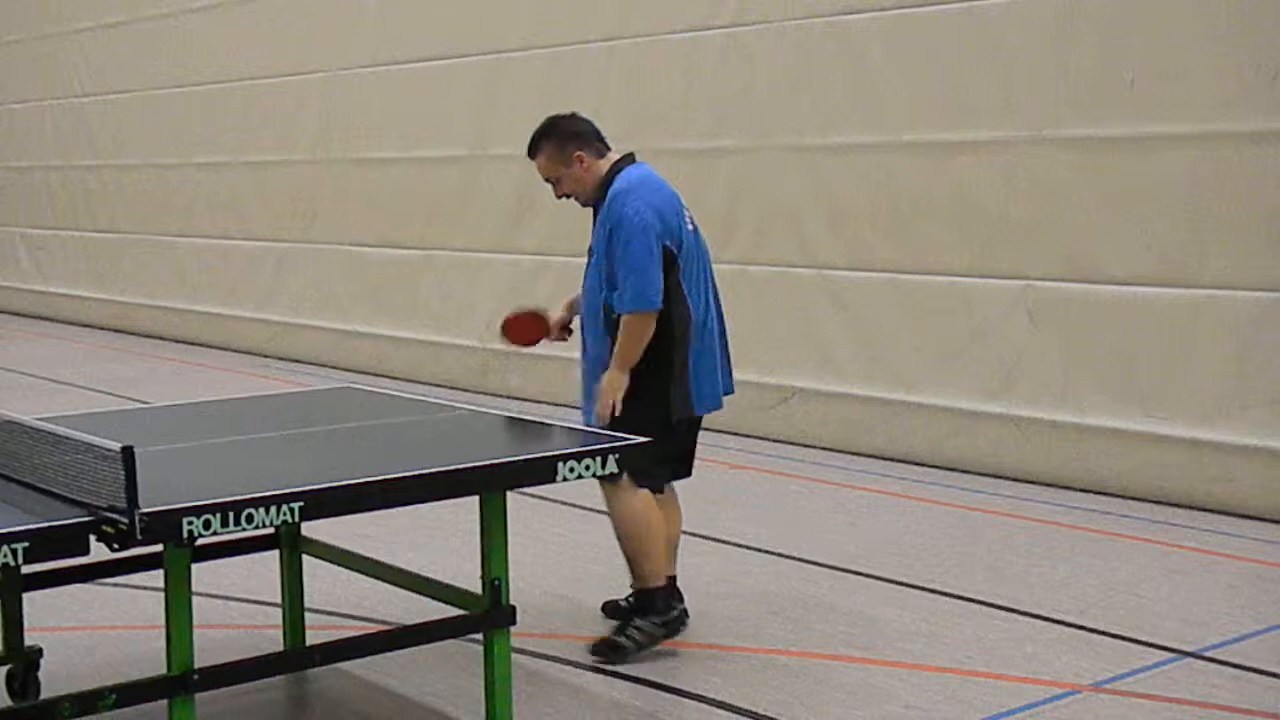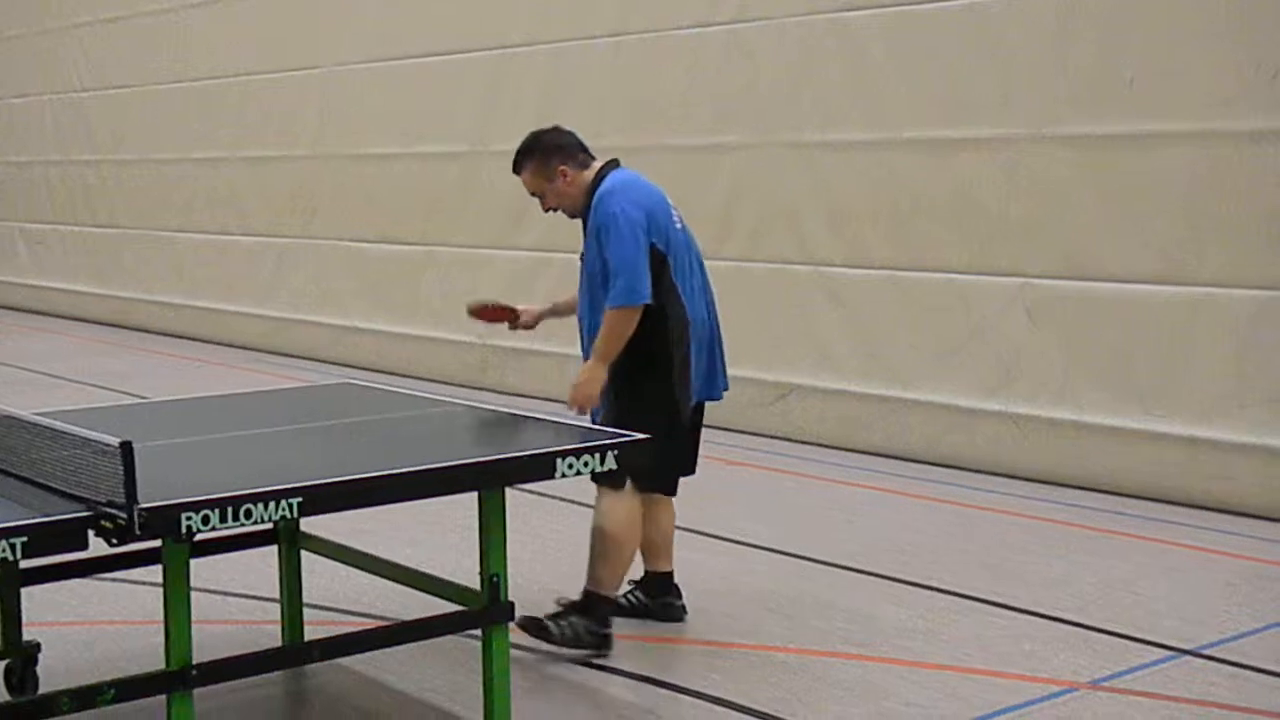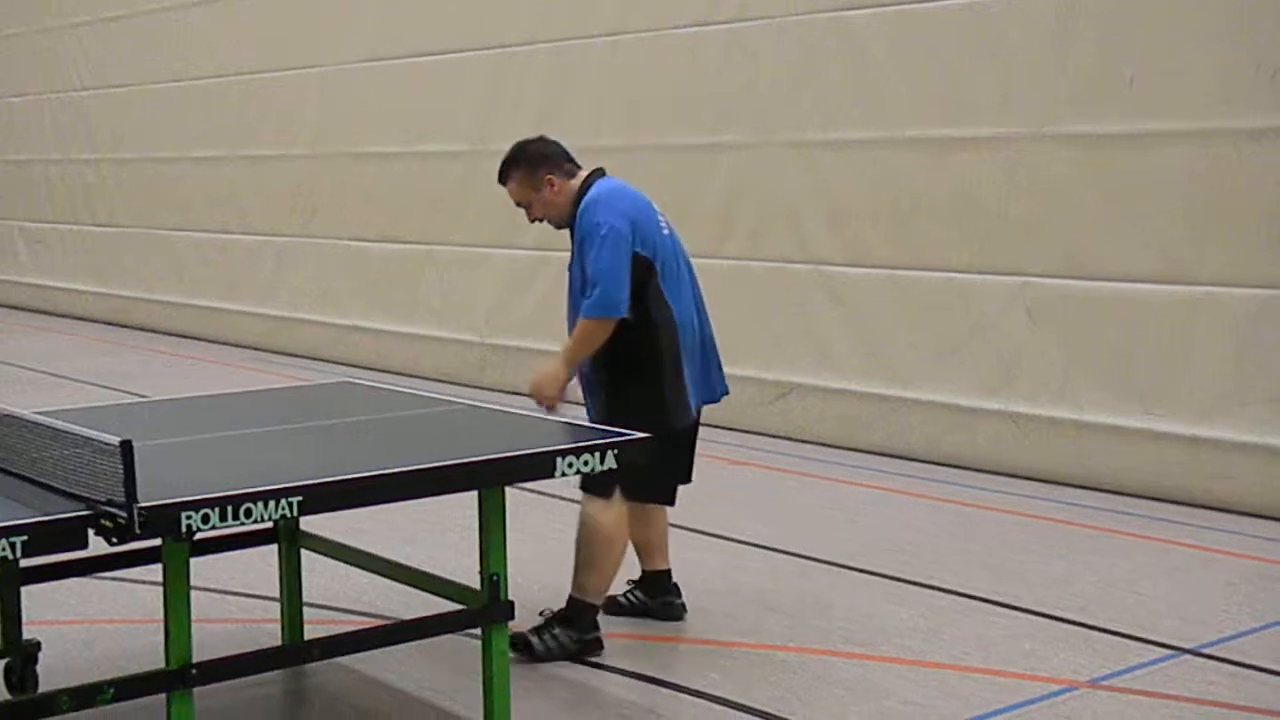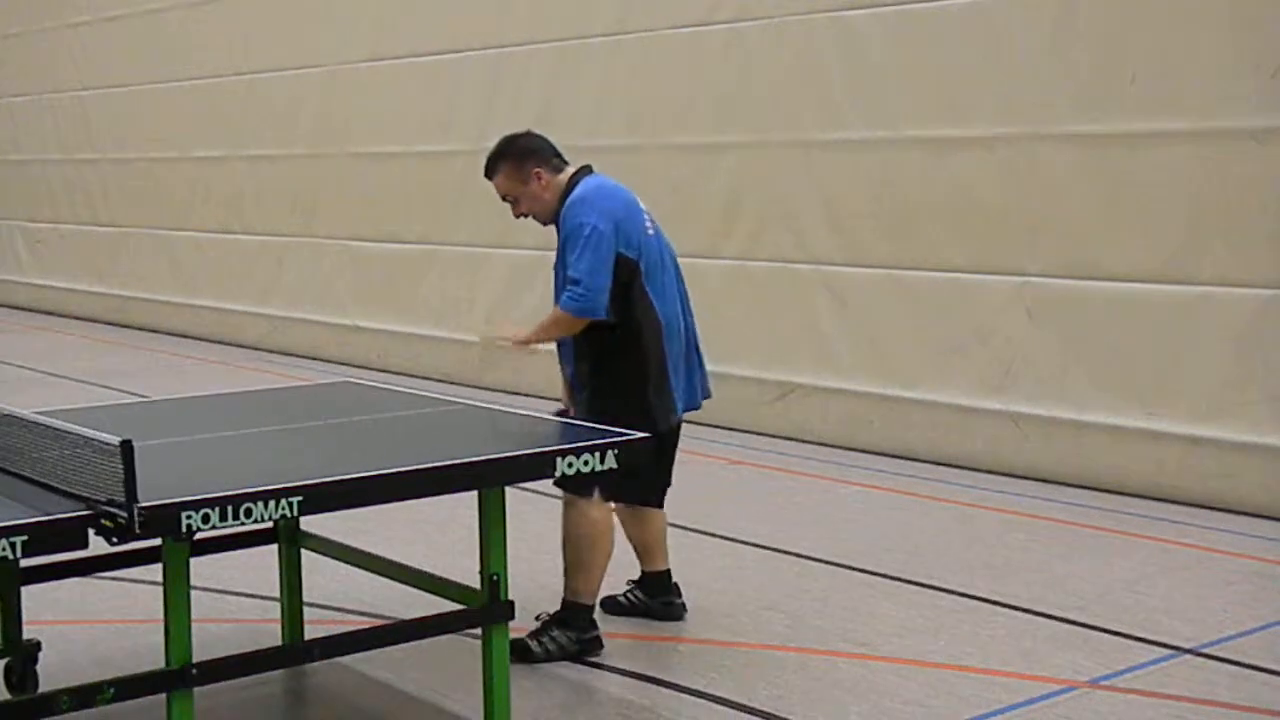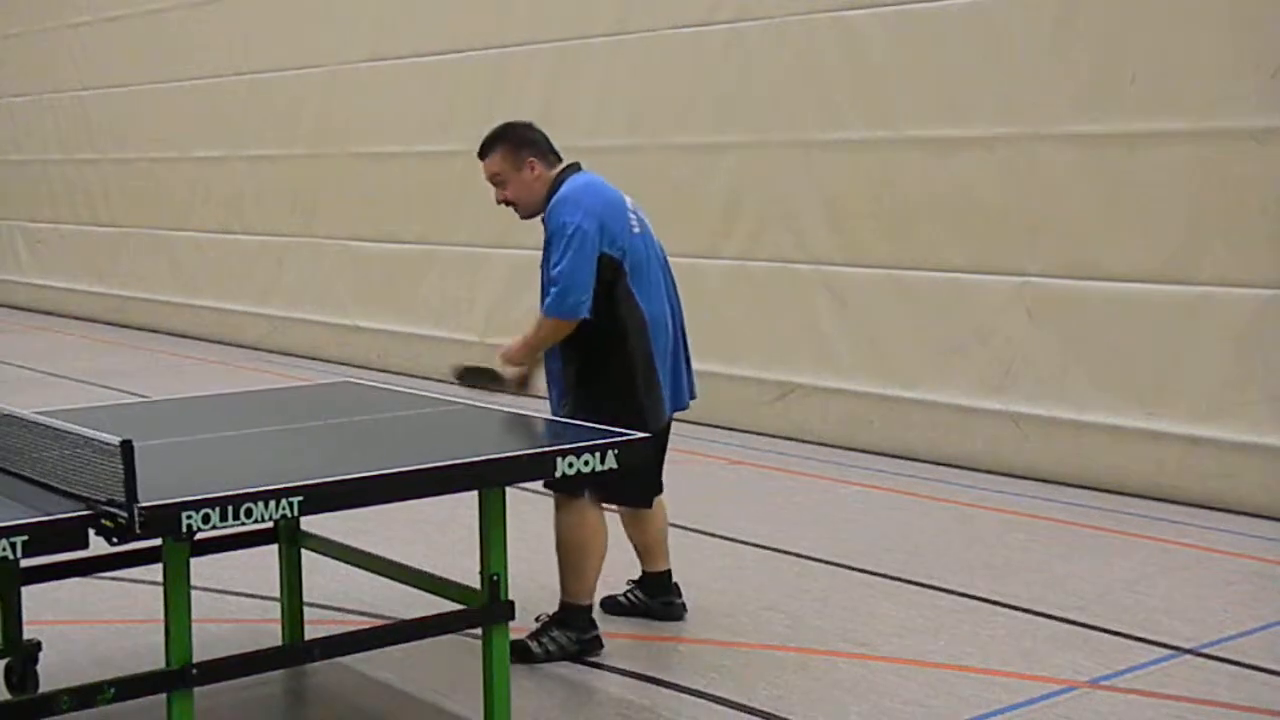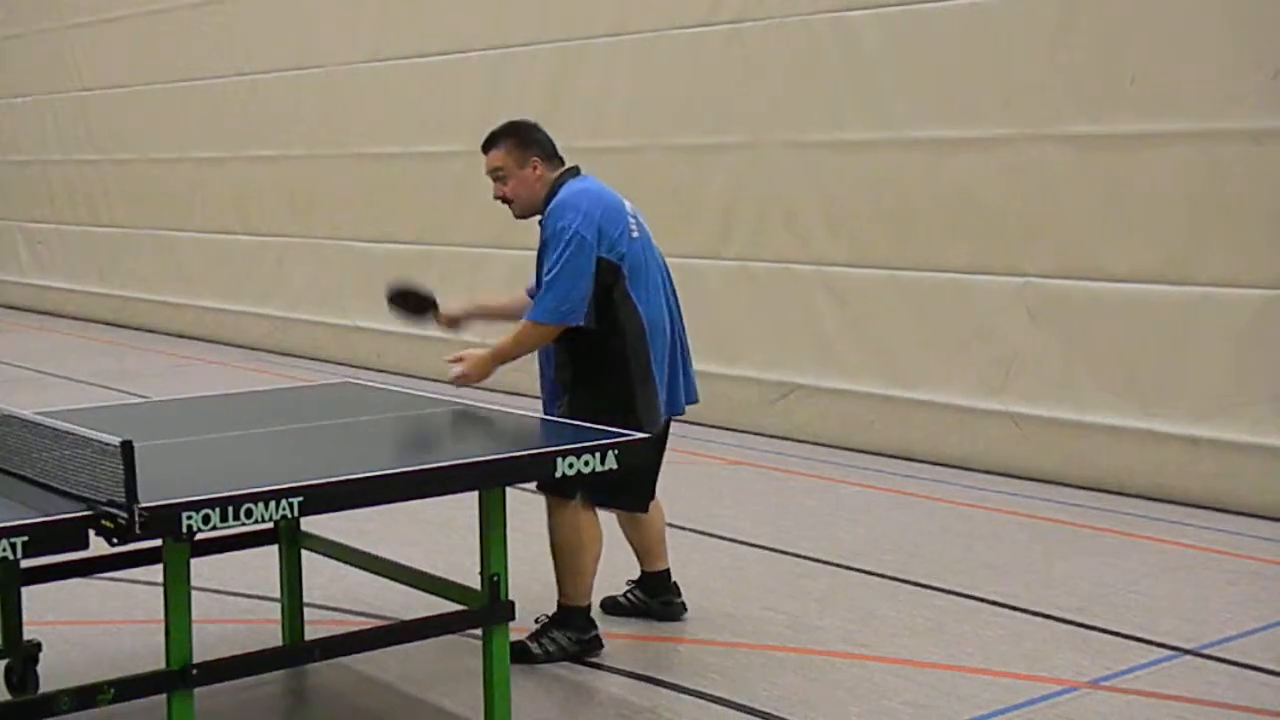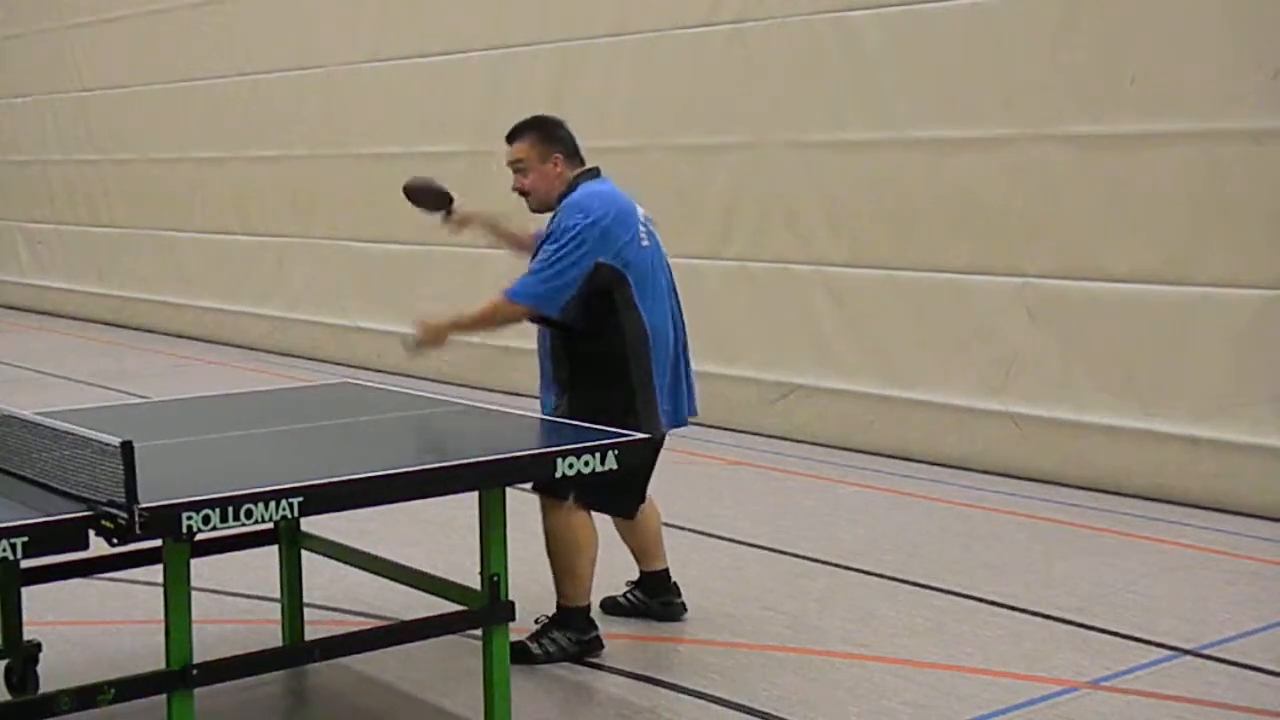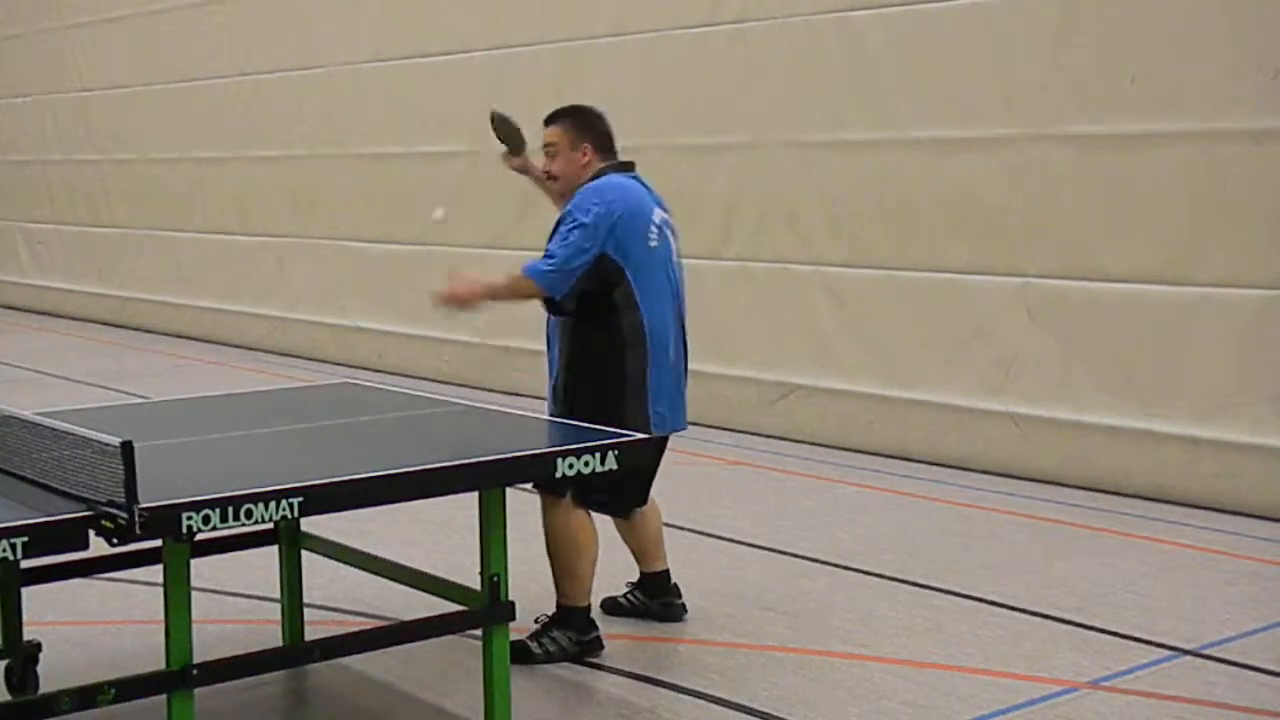
dt=0.2s
person 1, frame 1
left shoulder: (631, 199)
right shoulder: (627, 190)
left elbow: (643, 302)
left wrist: (617, 371)
right wrist: (574, 307)
left hip: (654, 371)
right hip: (672, 370)
left knee: (625, 479)
right knee: (650, 480)
left ankle: (654, 605)
right ankle: (662, 592)
person 1, frame 2
left shoulder: (616, 201)
right shoulder: (618, 194)
left elbow: (629, 299)
right elbow: (609, 290)
left wrist: (596, 366)
right wrist: (544, 311)
left hip: (651, 371)
right hip: (668, 370)
left knee: (618, 481)
right knee: (648, 479)
left ankle: (593, 612)
right ankle: (660, 588)
person 1, frame 3
left shoulder: (600, 211)
right shoulder: (607, 203)
left elbow: (605, 310)
left wrist: (562, 370)
right wrist: (565, 364)
left hip: (642, 378)
right hip: (663, 374)
left knee: (606, 489)
right knee: (640, 483)
left ankle: (579, 621)
right ankle: (658, 587)
person 1, frame 4
left shoulder: (586, 207)
right shoulder: (598, 197)
left elbow: (583, 306)
left wrist: (528, 336)
right wrist: (574, 379)
left hip: (629, 378)
right hip: (649, 372)
left knee: (586, 490)
right knee: (632, 483)
left ankle: (576, 622)
right ankle: (658, 587)
person 1, frame 5
left shoulder: (573, 205)
right shoulder: (588, 195)
left elbow: (567, 307)
left wrist: (526, 350)
right wrist: (539, 357)
left hip: (618, 379)
right hip: (642, 372)
left knee: (578, 490)
right knee: (631, 485)
left ankle: (575, 623)
right ankle: (659, 588)
person 1, frame 6
left shoulder: (572, 209)
right shoulder: (584, 200)
left elbow: (554, 314)
right elbow: (545, 300)
left wrist: (489, 360)
right wrist: (475, 311)
left hip: (612, 381)
right hip: (636, 374)
left knee: (569, 492)
right knee: (626, 486)
left ankle: (573, 624)
right ankle: (658, 588)
person 1, frame 7
left shoulder: (587, 210)
right shoulder: (598, 202)
left elbow: (530, 298)
right elbow: (549, 261)
left wrist: (450, 326)
right wrist: (489, 224)
left hip: (611, 387)
right hip: (635, 380)
left knee: (562, 493)
right knee: (619, 489)
left ankle: (573, 624)
right ankle: (658, 588)
person 1, frame 8
left shoulder: (603, 198)
right shoulder: (633, 195)
left elbow: (548, 276)
left wrist: (475, 291)
right wrist: (536, 176)
left hip: (611, 386)
right hip: (645, 382)
left knee: (563, 492)
right knee: (623, 489)
left ankle: (574, 624)
right ankle: (659, 589)
